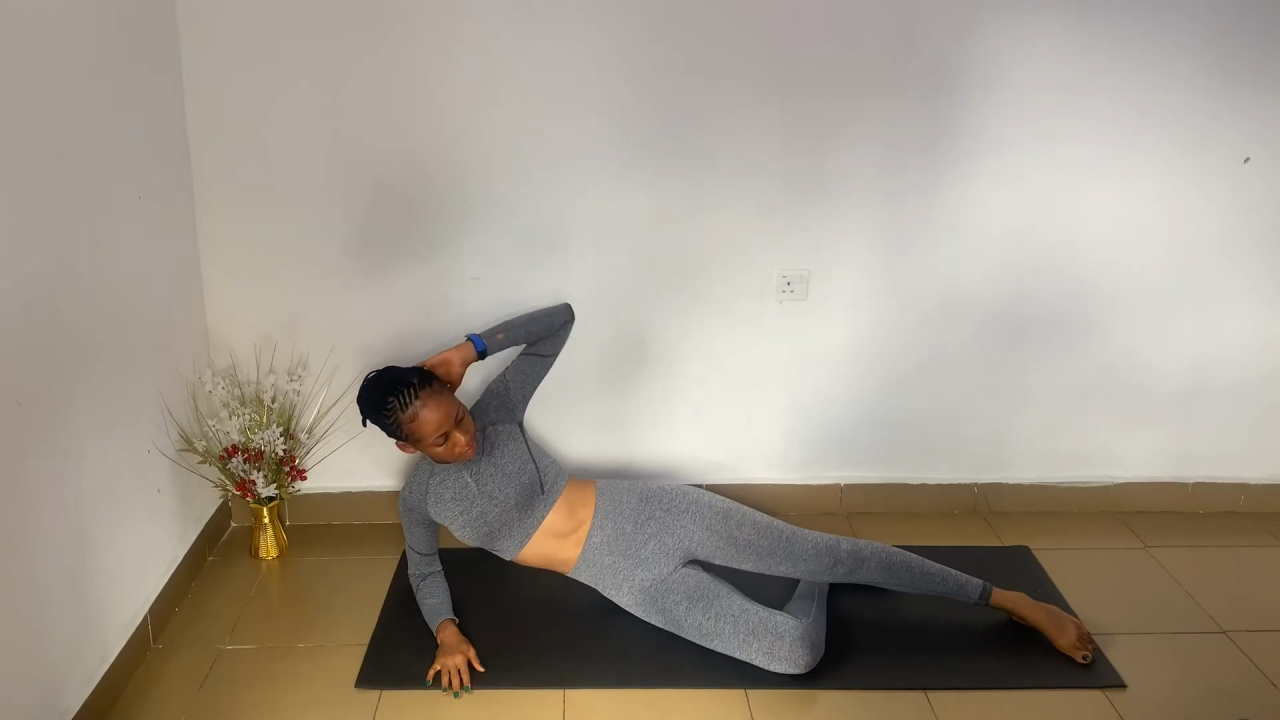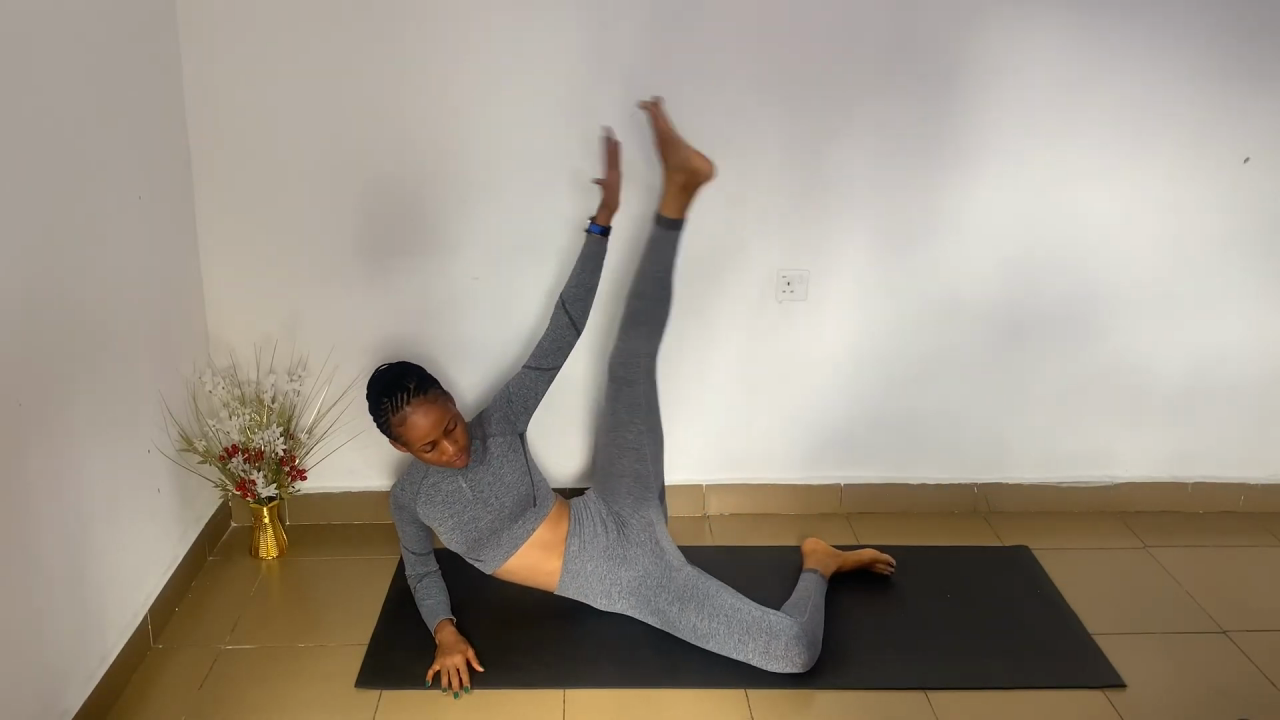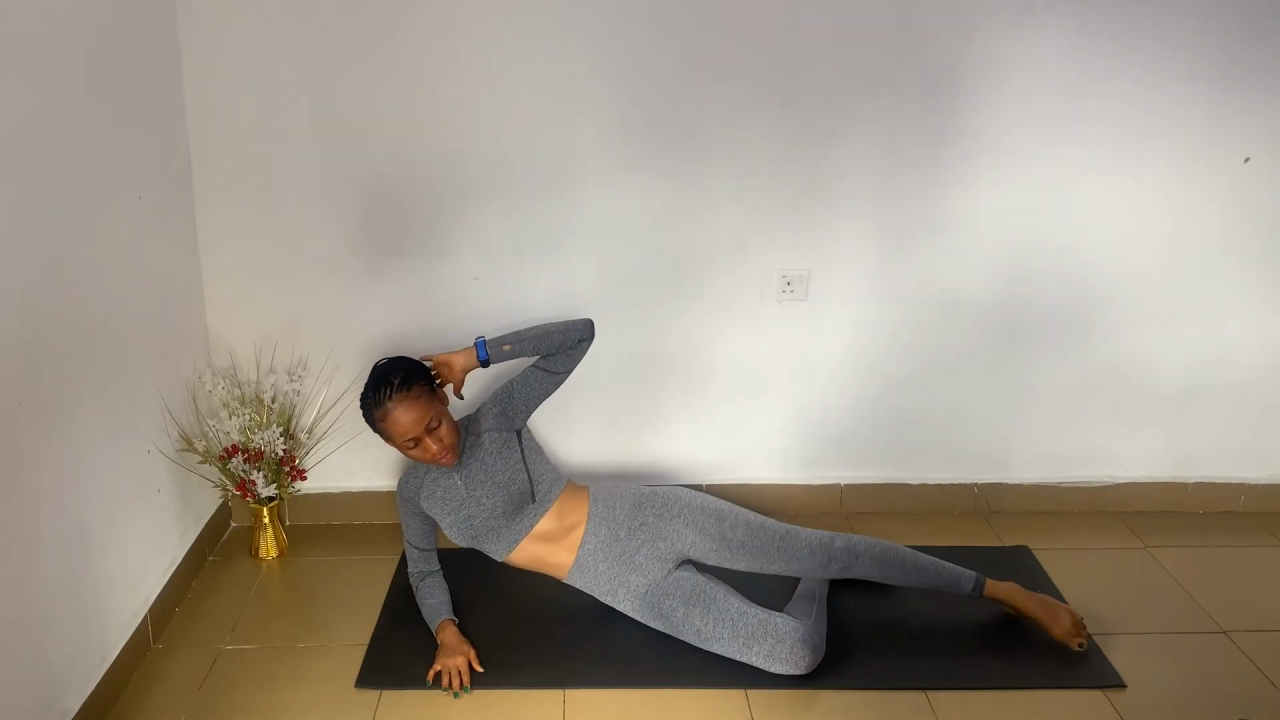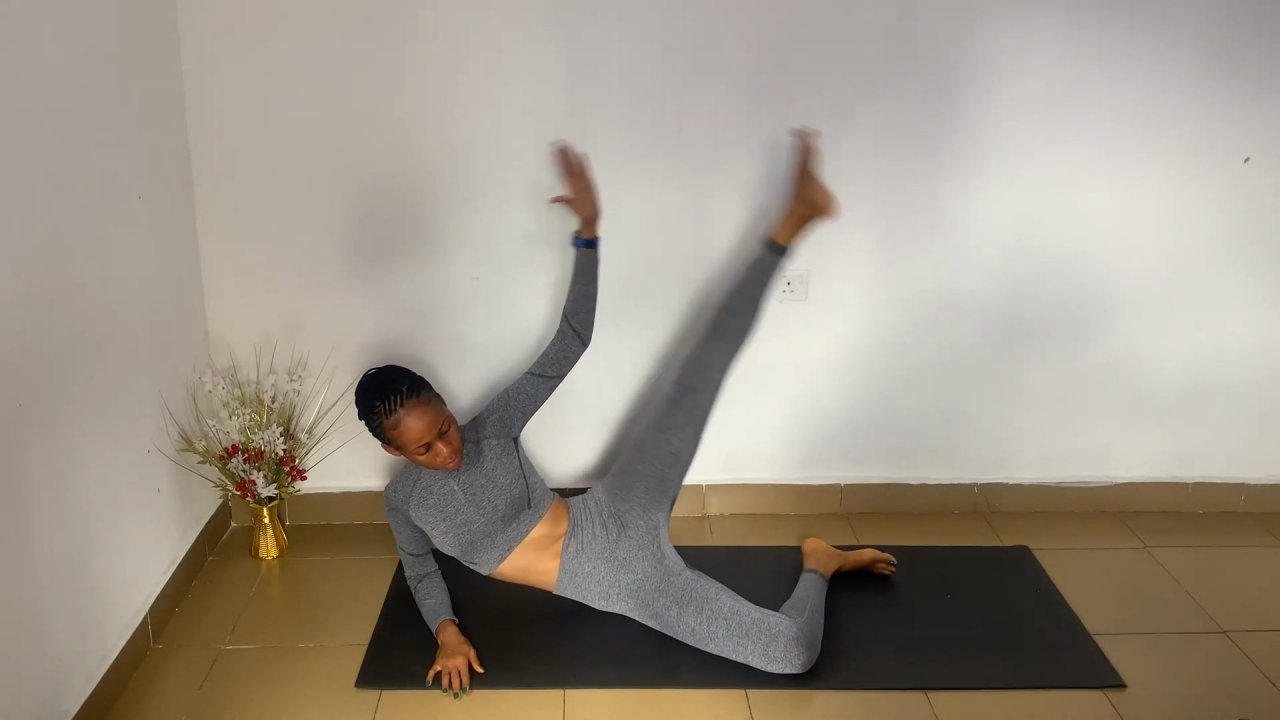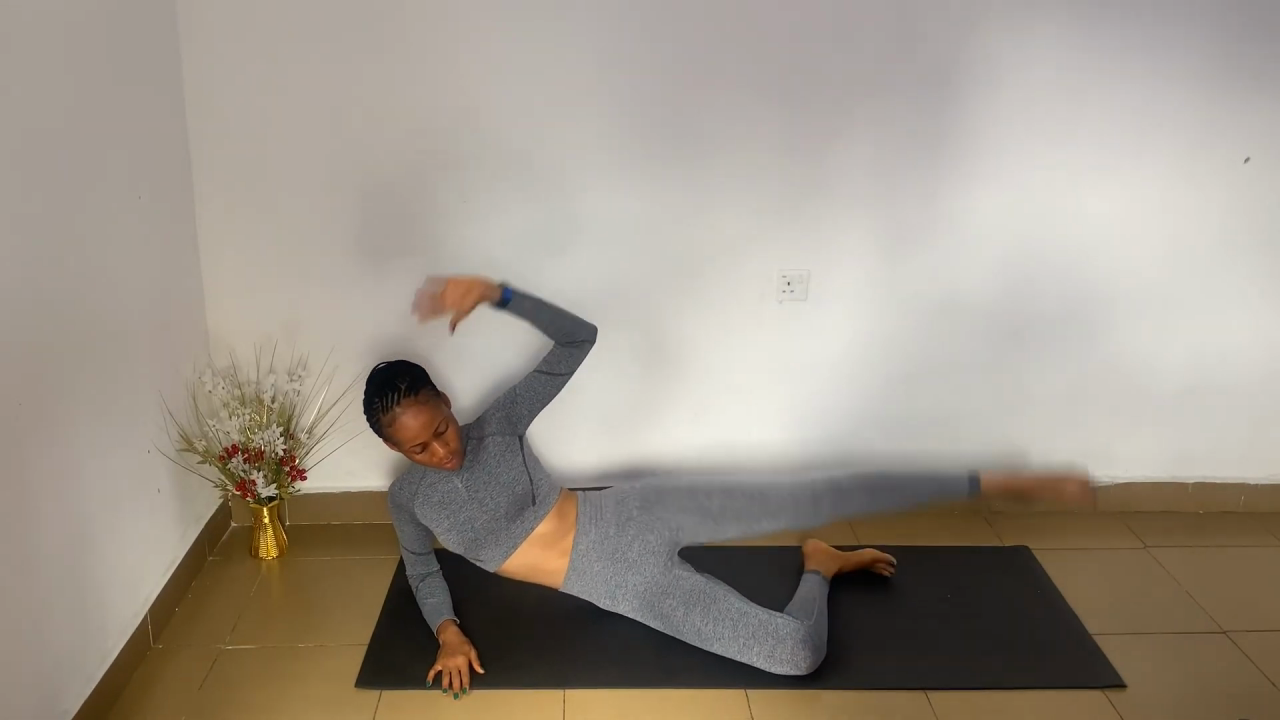
dt=1s
person 1, frame 1
left shoulder: (494, 412)
right shoulder: (420, 494)
left elbow: (562, 318)
right elbow: (422, 565)
left wrist: (471, 346)
right wrist: (446, 632)
left hip: (651, 516)
right hip: (630, 580)
left knee: (833, 553)
right knee: (795, 652)
left ankle: (1013, 601)
right ankle: (816, 583)
person 1, frame 2
left shoulder: (498, 421)
right shoulder: (410, 495)
left elbow: (566, 325)
right elbow: (419, 566)
left wrist: (603, 219)
right wrist: (445, 632)
left hip: (622, 525)
right hip: (616, 586)
left knee: (631, 363)
right ankle: (824, 562)
person 1, frame 3
left shoulder: (497, 414)
right shoulder: (415, 489)
left elbow: (580, 333)
right elbow: (422, 563)
left wrist: (479, 352)
right wrist: (446, 632)
left hip: (642, 523)
right hip: (625, 586)
left knee: (829, 549)
right knee: (796, 653)
left ankle: (1004, 591)
right ankle: (815, 586)
person 1, frame 4
left shoulder: (492, 429)
right shoulder: (404, 499)
left elbow: (572, 340)
right elbow: (419, 567)
left wrist: (587, 233)
right wrist: (447, 632)
left hip: (619, 525)
right hip: (614, 586)
left knee: (701, 368)
right knee: (792, 653)
right ankle: (822, 563)
person 1, frame 5
left shoulder: (498, 423)
right shoulder: (409, 497)
left elbow: (579, 338)
right elbow: (419, 566)
left wrist: (494, 293)
right wrist: (447, 631)
left hip: (636, 520)
right hip: (624, 585)
left knee: (814, 496)
right knee: (797, 653)
left ankle: (973, 494)
right ankle: (823, 566)
